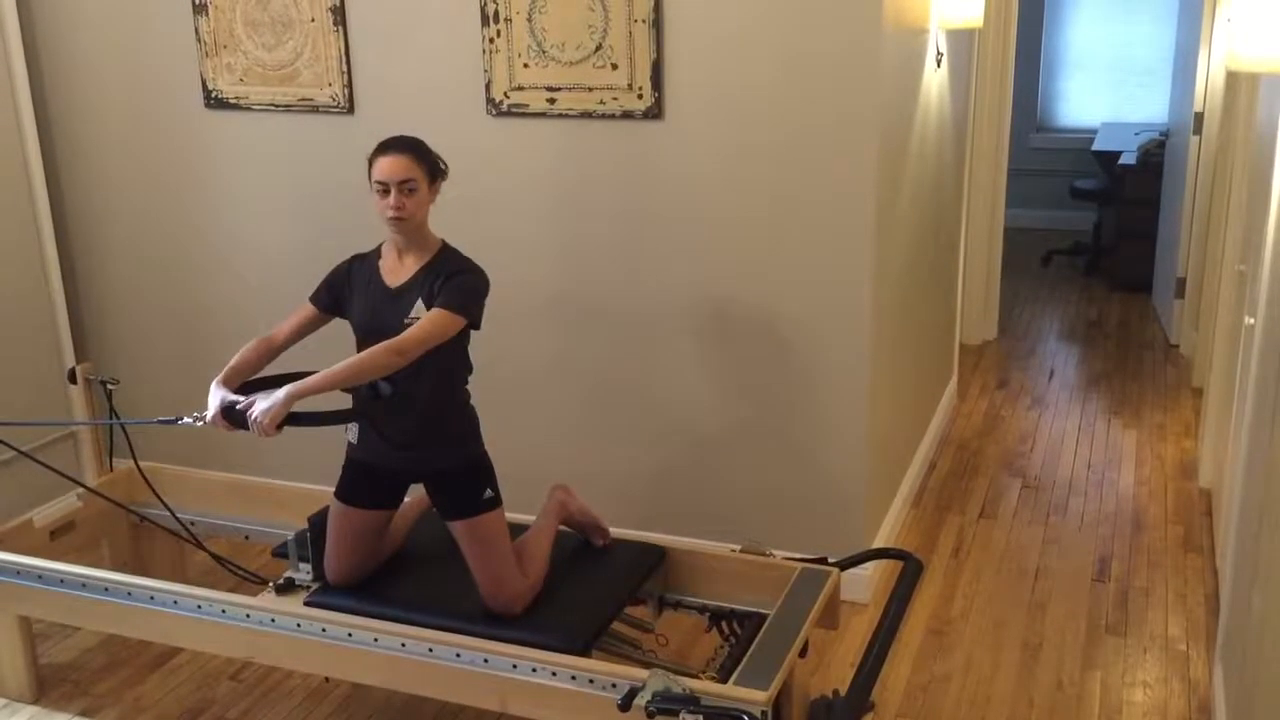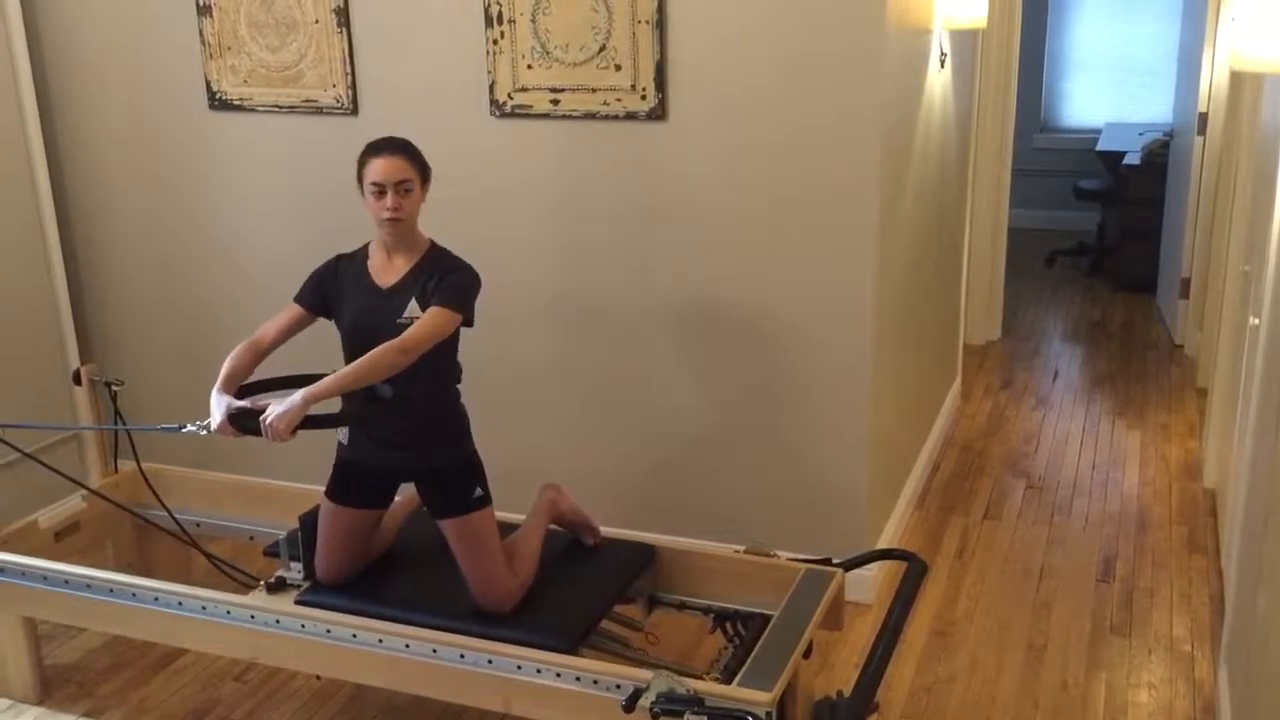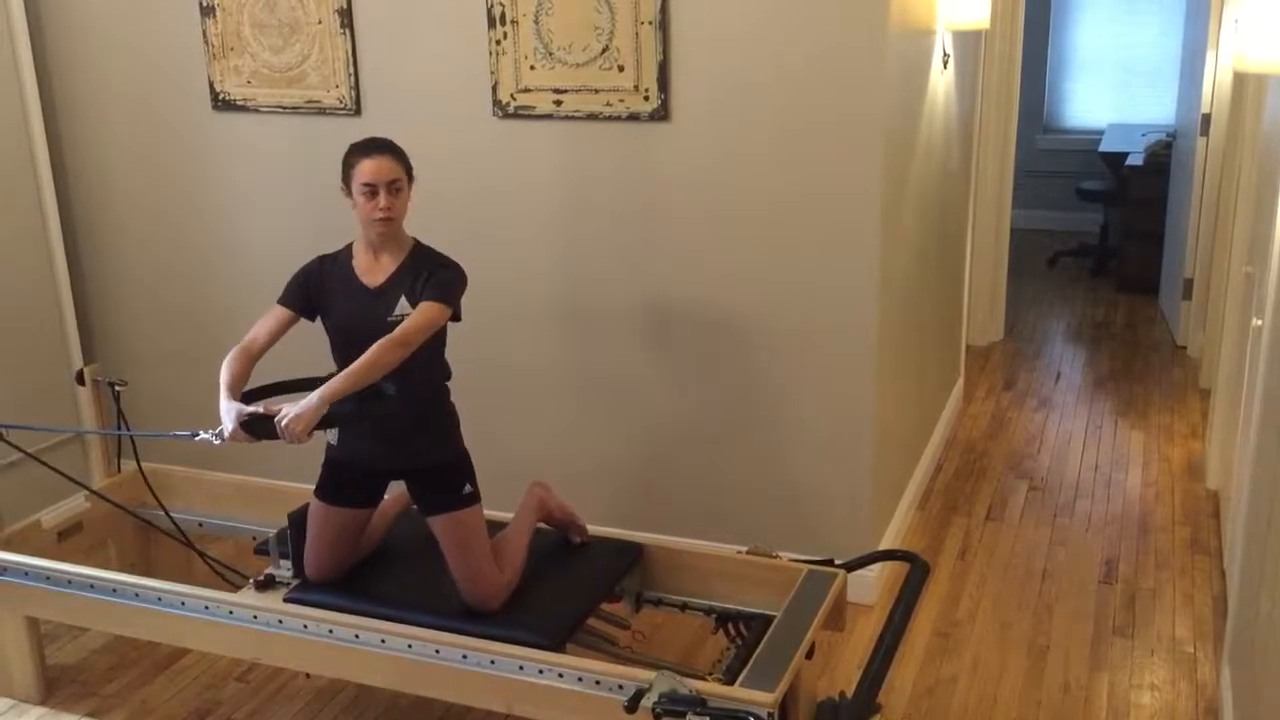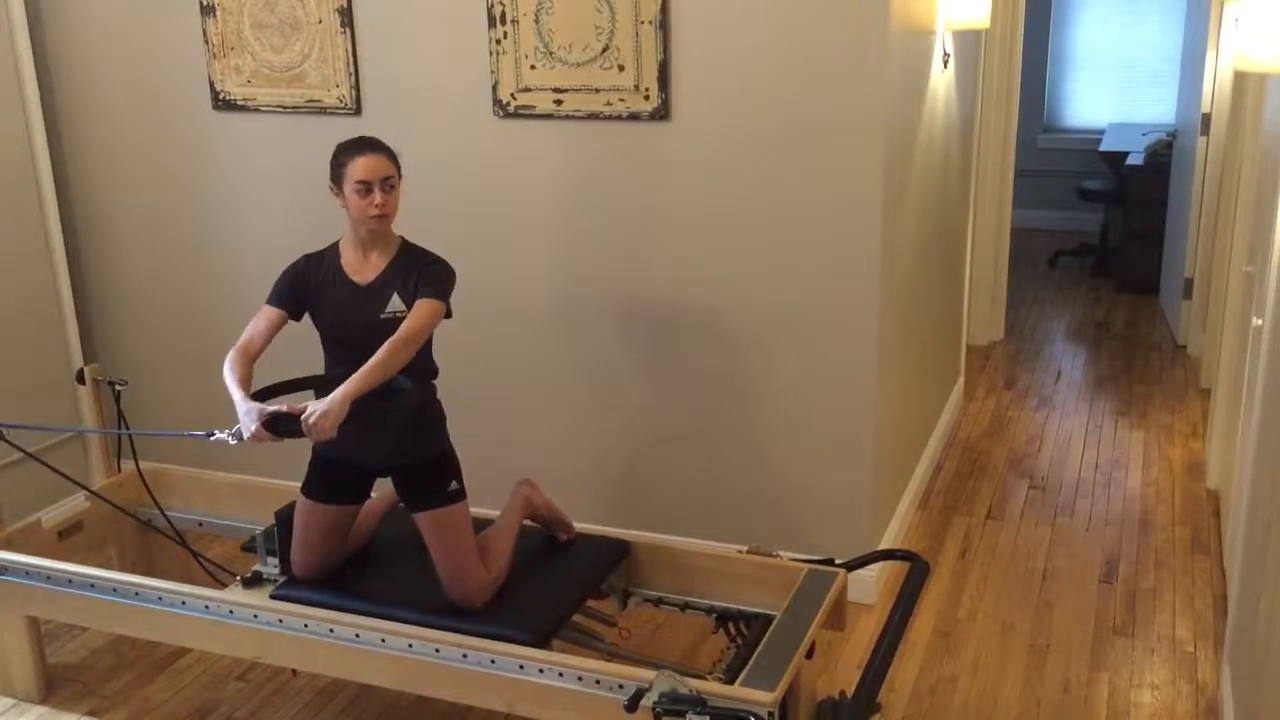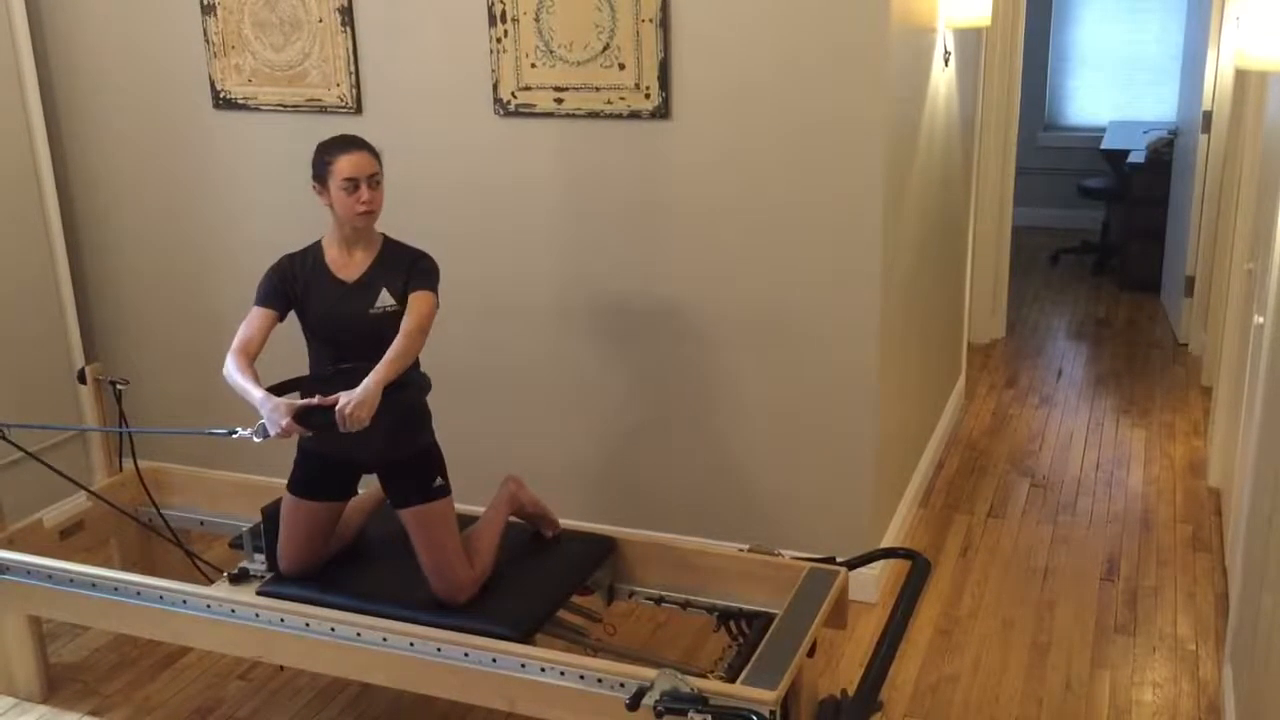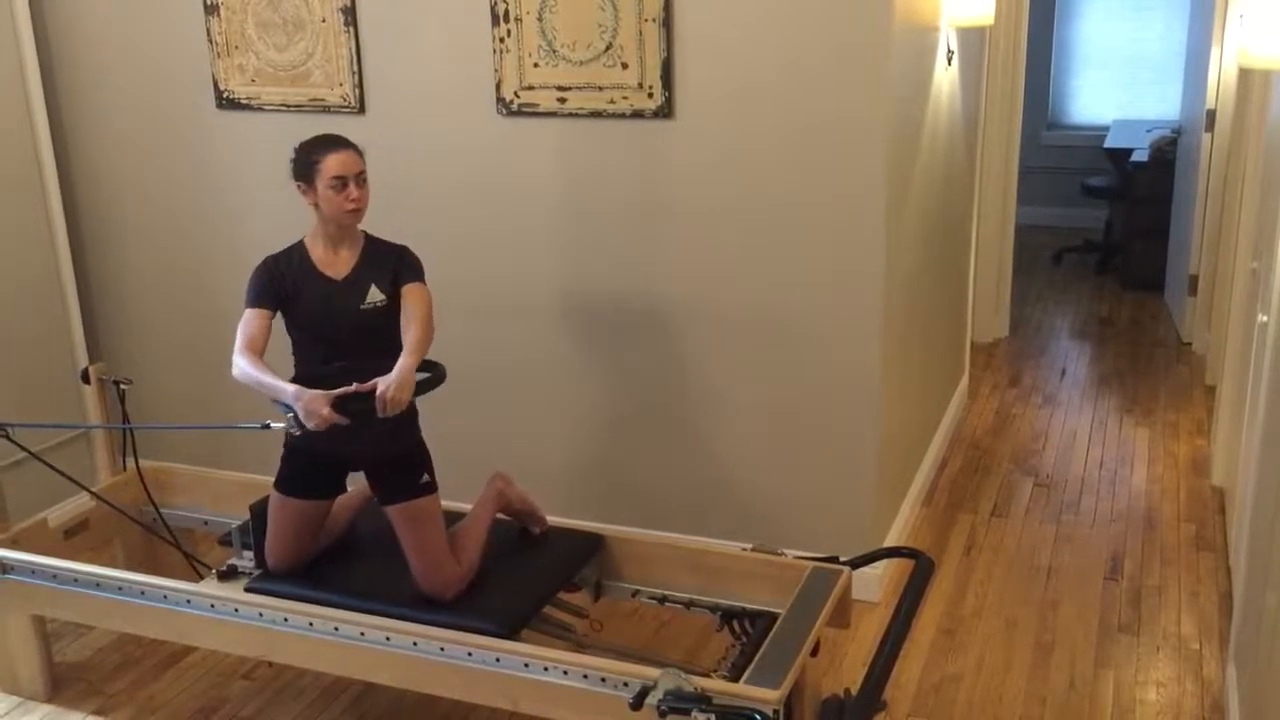
dt=0.4s
person 1, frame 1
left shoulder: (461, 277)
right shoulder: (354, 273)
left elbow: (400, 352)
right elbow: (275, 340)
left wrist: (291, 394)
right wrist: (223, 383)
left hip: (448, 450)
right hip: (374, 446)
left knee: (508, 600)
right knee: (340, 576)
left ankle: (555, 508)
right ankle: (421, 504)
person 1, frame 2
left shoulder: (452, 275)
right shoulder: (338, 273)
left elbow: (404, 351)
right elbow: (260, 342)
left wrist: (303, 399)
right wrist: (221, 392)
left hip: (439, 448)
right hip: (364, 445)
left knee: (497, 598)
right knee: (331, 575)
left ankle: (547, 506)
right ankle: (412, 501)
person 1, frame 3
left shoulder: (439, 273)
right shoulder: (321, 274)
left elbow: (400, 344)
right elbow: (248, 348)
left wrist: (316, 401)
right wrist: (228, 399)
left hip: (430, 445)
right hip: (354, 443)
left knee: (486, 596)
right knee: (319, 573)
left ankle: (534, 504)
right ankle: (400, 501)
person 1, frame 4
left shoulder: (428, 270)
right shoulder: (308, 273)
left elbow: (406, 341)
right elbow: (241, 352)
left wrist: (340, 398)
right wrist: (245, 403)
left hip: (417, 440)
right hip: (342, 442)
left knee: (471, 592)
right knee: (306, 570)
left ankle: (522, 501)
right ankle: (389, 498)
person 1, frame 5
left shoulder: (413, 265)
right shoulder: (292, 272)
left elbow: (413, 333)
right elbow: (237, 358)
left wrist: (371, 387)
right wrist: (266, 401)
left hip: (403, 436)
right hip: (326, 438)
left knee: (456, 588)
right knee: (293, 566)
left ankle: (507, 498)
right ankle: (374, 498)
person 1, frame 6
left shoulder: (395, 260)
right shoulder: (277, 272)
left elbow: (420, 322)
right elbow: (243, 361)
left wrist: (404, 370)
right wrist: (296, 395)
left hip: (390, 433)
right hip: (315, 435)
left knee: (442, 585)
right knee: (281, 563)
left ankle: (495, 496)
right ankle: (364, 494)
